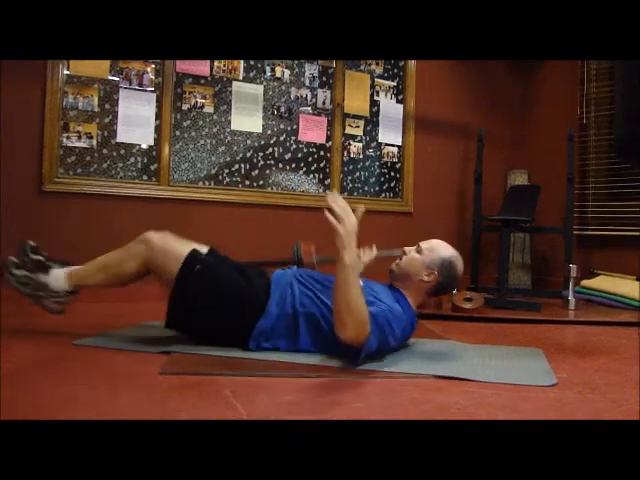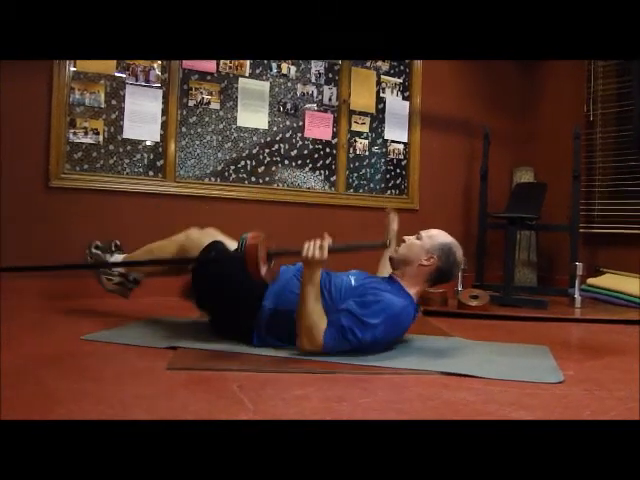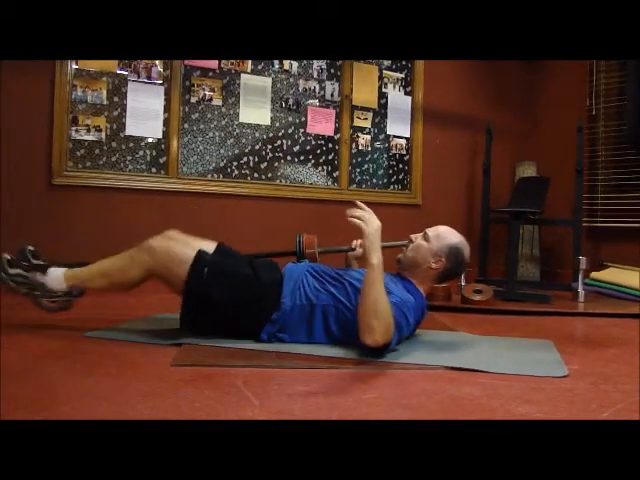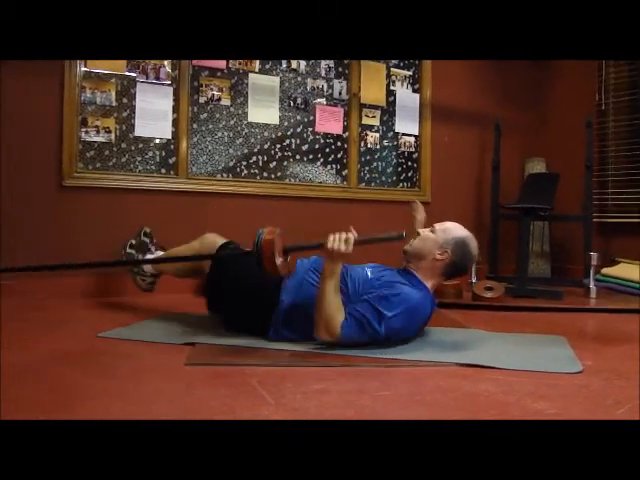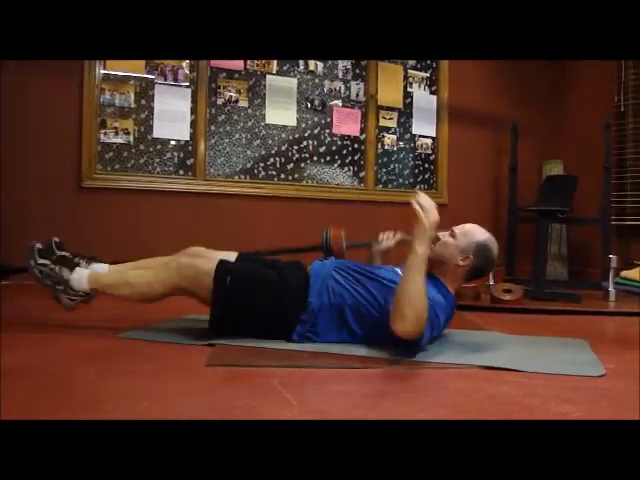
dt=1s
person 1, frame 1
left shoulder: (392, 317)
right shoulder: (391, 297)
left elbow: (349, 332)
left wrist: (348, 260)
right wrist: (352, 267)
left hip: (252, 316)
right hip: (263, 289)
left knee: (151, 244)
right knee: (163, 243)
left ankle: (59, 282)
right ankle: (68, 276)
person 1, frame 2
left shoulder: (387, 311)
right shoulder: (398, 299)
left elbow: (309, 341)
left wrist: (311, 274)
right wrist: (389, 247)
left hip: (257, 311)
right hip: (272, 288)
left knee: (194, 239)
right knee: (209, 243)
left ankle: (119, 267)
right ankle: (128, 271)
person 1, frame 3
left shoulder: (404, 305)
right shoulder: (400, 289)
left elbow: (373, 336)
left wrist: (375, 254)
right wrist: (364, 261)
left hip: (265, 310)
right hip: (273, 283)
left knee: (155, 250)
right knee: (170, 240)
left ankle: (57, 282)
right ankle: (67, 277)
person 1, frame 4
left shoulder: (404, 304)
right shoulder: (414, 293)
left elbow: (327, 331)
left wrist: (331, 267)
right wrist: (419, 229)
left hip: (271, 307)
right hip: (285, 283)
left knee: (210, 245)
right knee: (219, 250)
left ankle: (149, 266)
right ankle: (156, 261)
person 1, frame 5
left shoulder: (434, 305)
right shoulder: (426, 288)
left elbow: (404, 326)
left wrist: (421, 245)
right wrist: (378, 257)
left hip: (293, 309)
right hip: (300, 282)
left knee: (184, 268)
right knee: (194, 254)
left ankle: (79, 281)
right ankle: (89, 274)
